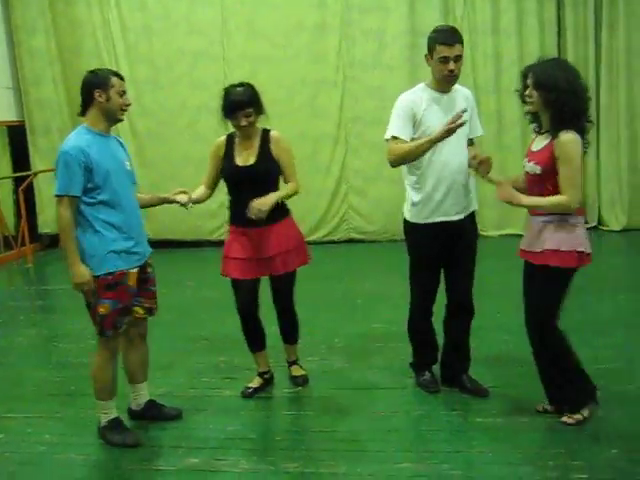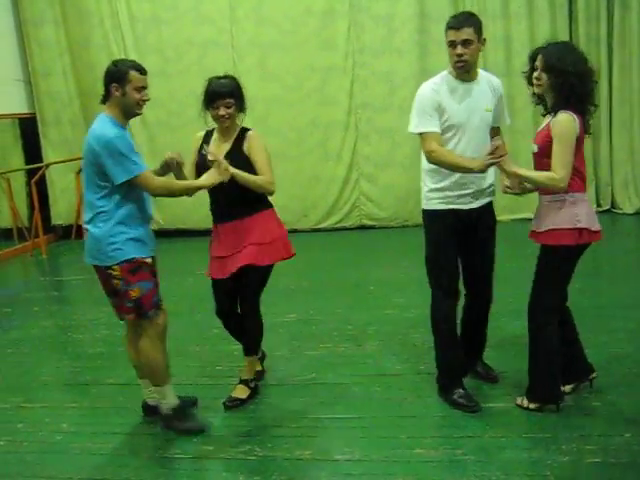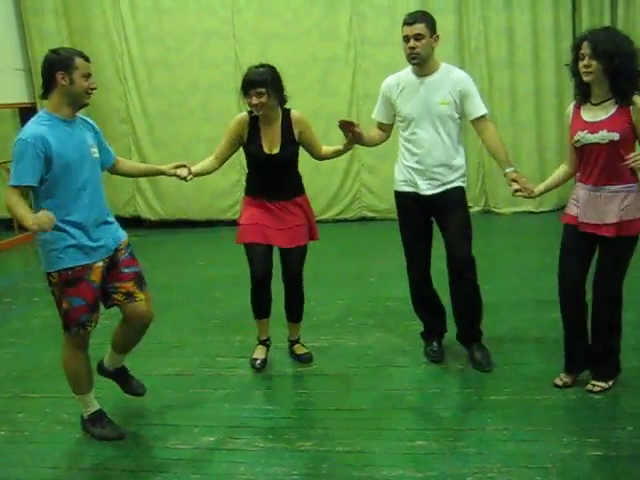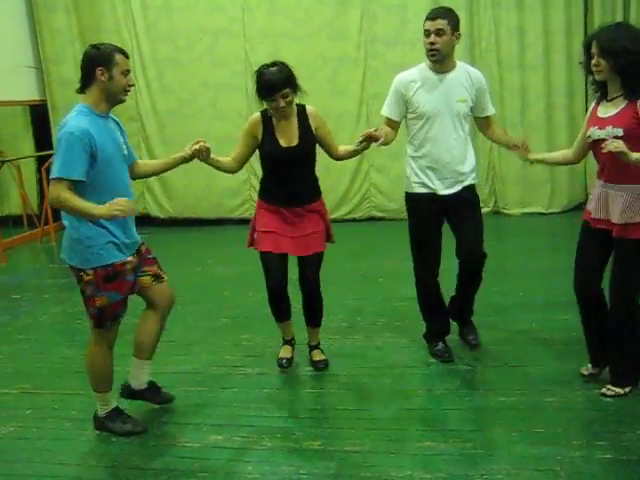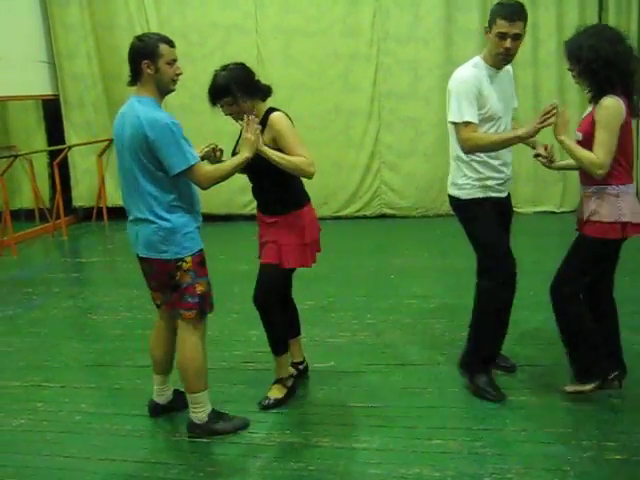
dt=1s
person 1, frame 1
left shoulder: (116, 144)
right shoulder: (75, 149)
right elbow: (65, 211)
left wrist: (165, 198)
right wrist: (75, 264)
left hip: (137, 256)
right hip: (105, 265)
left knee: (138, 331)
right knee: (110, 342)
left ankle: (141, 402)
right ankle: (108, 420)
person 1, frame 2
left shoulder: (119, 132)
right shoulder: (106, 136)
right elbow: (151, 186)
left wrist: (165, 170)
right wrist: (203, 182)
left hip: (134, 246)
right hip: (117, 250)
left knee: (141, 326)
right knee: (153, 323)
left ankle: (157, 398)
right ankle: (166, 406)
person 1, frame 3
left shoulder: (87, 127)
right shoulder: (34, 137)
left elbow: (113, 164)
right elbow: (15, 194)
left wrist: (160, 170)
right wrist: (31, 220)
left hip: (111, 240)
right hip: (70, 254)
left knee: (141, 313)
right knee: (78, 335)
left ankle: (113, 363)
right ankle: (90, 411)
person 1, frame 4
left shoulder: (112, 124)
right shoulder: (76, 129)
left elbow: (133, 168)
right elbow: (57, 193)
left wrist: (182, 158)
right wrist: (100, 210)
left hip: (126, 241)
right hip: (96, 251)
left knee: (162, 298)
right knee: (104, 332)
left ankle: (139, 382)
right ankle: (105, 411)
person 1, frame 5
left shoulder: (127, 115)
right shoulder: (158, 121)
right elbow: (201, 178)
left wrist: (194, 156)
right wrist: (244, 154)
left hip: (148, 237)
right hip: (174, 240)
left knee: (167, 319)
right knee: (191, 326)
left ankle: (162, 396)
right ankle: (201, 416)
person 2, frame 1
left shoulder: (467, 97)
right shoulder: (409, 102)
right elbow: (394, 156)
left wrist: (477, 160)
right wrist: (438, 136)
left hip: (463, 216)
right hip: (424, 219)
left knee: (462, 300)
right knee: (423, 297)
left ankle: (456, 369)
right ankle: (423, 365)
person 2, frame 2
left shoulder: (493, 86)
right shoulder: (431, 91)
right elbow: (431, 150)
right wrist: (472, 165)
left hip: (481, 204)
right hip: (441, 206)
left knee: (481, 289)
right knee: (445, 294)
left ankle: (472, 357)
right ankle: (450, 382)
person 2, frame 3
left shoulder: (458, 80)
right shoulder: (392, 86)
left elbow: (484, 127)
right elbow: (382, 132)
left wrist: (508, 169)
right wrist: (361, 136)
left hip: (449, 185)
right hip: (408, 189)
left knee: (461, 261)
right knee: (418, 267)
left ankle: (471, 337)
right ankle: (433, 333)
person 2, frame 4
left shoulder: (473, 78)
right shoulder: (405, 82)
left elbow: (485, 123)
right elbow: (390, 127)
left wrist: (509, 141)
right wrist: (381, 137)
left hip: (462, 184)
right hip: (421, 189)
left knee: (473, 255)
right knee: (426, 267)
left ankle: (460, 313)
right ankle: (436, 332)
person 2, frame 5
left shoulder: (506, 73)
right shoulder: (467, 78)
right elbow: (468, 141)
left wrist: (533, 139)
right wrist: (523, 134)
left hip: (498, 191)
right hip: (473, 194)
left knee: (499, 274)
right knee: (499, 274)
left ankle: (486, 347)
right ankle: (475, 365)
person 3, frame 1
left shoulder: (567, 140)
right shoulder: (540, 135)
left elbow: (570, 200)
left wrist: (521, 200)
right wrist: (494, 179)
left hip: (561, 240)
right hip: (539, 238)
left knee: (541, 323)
right knee: (541, 322)
left ankle: (581, 394)
right ankle: (564, 397)
person 3, frame 2
left shoulder: (565, 119)
right shoulder: (555, 117)
left elbow: (559, 179)
left wrist: (515, 170)
right wrist: (523, 185)
left hip: (566, 220)
right hip: (554, 218)
left knee: (541, 305)
right knee: (552, 301)
left ankle: (543, 391)
right ankle: (576, 369)
person 3, frame 3
right shoulder: (575, 109)
right elbow: (572, 165)
right wrist: (537, 191)
right hip: (582, 206)
left knee: (606, 292)
right knee: (569, 287)
left ankle: (605, 368)
right ankle: (574, 362)
person 3, frame 4
right shoulder: (597, 104)
right elbow: (574, 155)
right wrist: (534, 156)
right hip: (600, 203)
right knee: (584, 282)
right ankle: (602, 353)
person 3, frame 5
left shoulder: (610, 104)
right shoulder: (605, 102)
left elbow: (599, 165)
left wrist: (564, 137)
right wrist: (559, 163)
left hip: (608, 210)
right hip: (605, 208)
left knee: (564, 287)
right knee: (596, 290)
left ankle: (591, 369)
right ankle: (607, 366)
person 4, frame 1
left shoulder: (274, 140)
right shoulder: (222, 145)
left elbow: (294, 185)
right elbow: (207, 188)
left wrist: (270, 200)
right wrist: (191, 198)
left hip: (277, 232)
right hip: (240, 236)
left knee: (284, 302)
right knee: (246, 307)
left ankle: (293, 361)
right ankle: (263, 372)
person 4, frame 2
left shoulder: (250, 138)
right shoulder: (203, 139)
left elbow: (269, 185)
left wrist: (230, 170)
right wrist: (176, 169)
left hip: (258, 229)
right hip: (224, 233)
left knee: (248, 303)
right knee: (224, 308)
left ankle: (247, 379)
right ankle: (256, 353)
person 4, frame 3
left shoulder: (295, 119)
right shoulder: (243, 122)
left elbow: (318, 152)
right elbow: (217, 160)
left wrist: (346, 146)
right wrist: (191, 172)
left hip: (293, 207)
right hip: (257, 208)
left knee: (293, 277)
right knee: (260, 277)
left ankle: (294, 340)
right ankle: (262, 341)
person 4, frame 4
left shoulder: (310, 116)
right shoulder: (256, 123)
left elbow: (337, 153)
right elbow: (234, 165)
left wrist: (363, 145)
right wrist: (207, 159)
left hip: (309, 212)
right hip: (272, 213)
left knee: (310, 282)
right knee: (275, 283)
left ankle: (314, 344)
right ankle: (287, 338)
person 4, frame 5
left shoulder: (276, 120)
left elbow: (307, 167)
left wrist: (262, 149)
left hip: (291, 221)
right hip: (273, 220)
left knee: (265, 297)
right knee: (278, 294)
left ankle: (284, 378)
right ankle: (297, 361)
